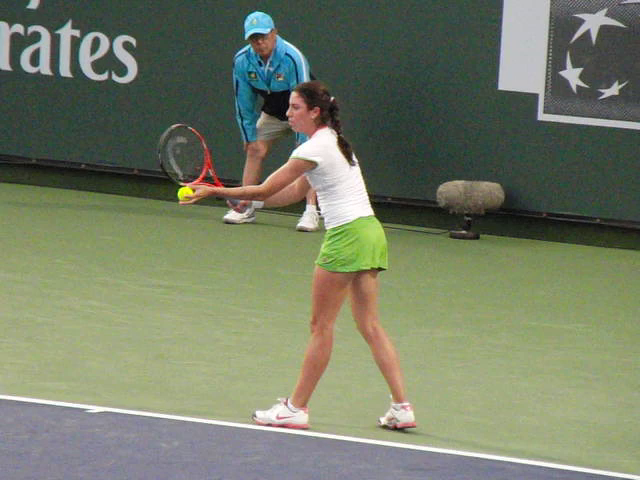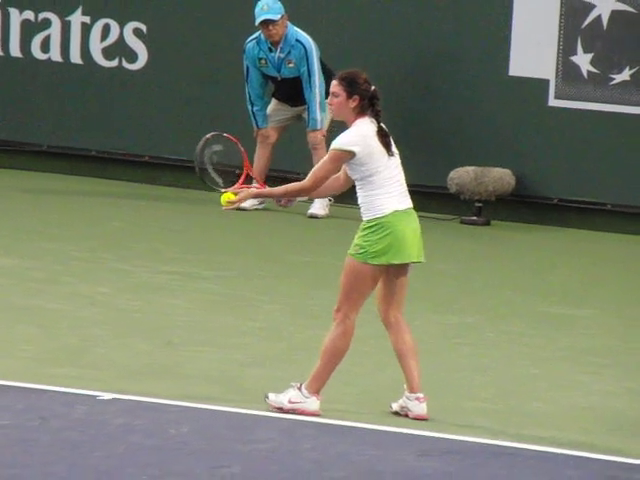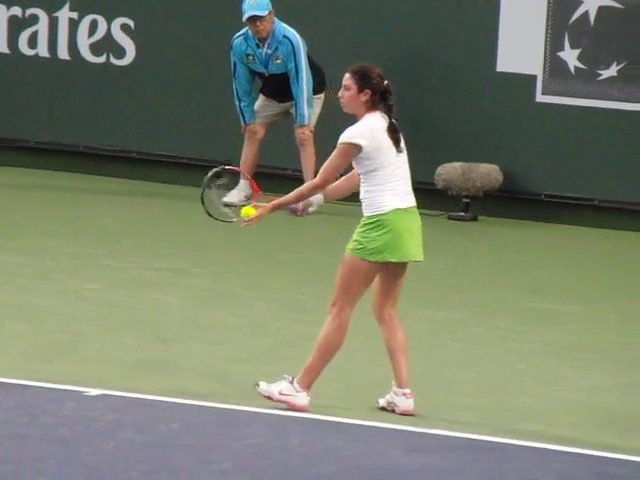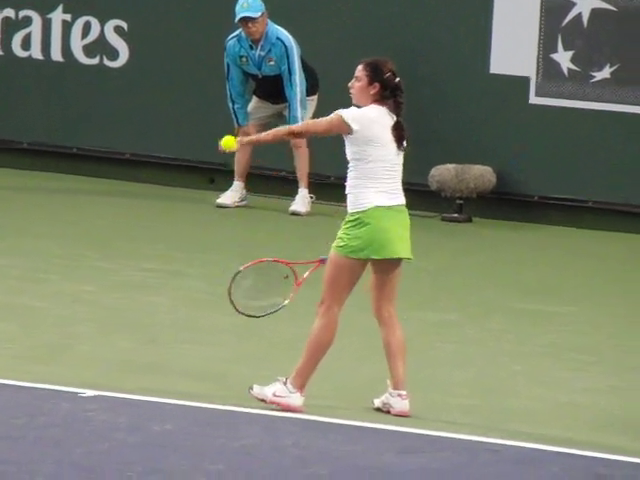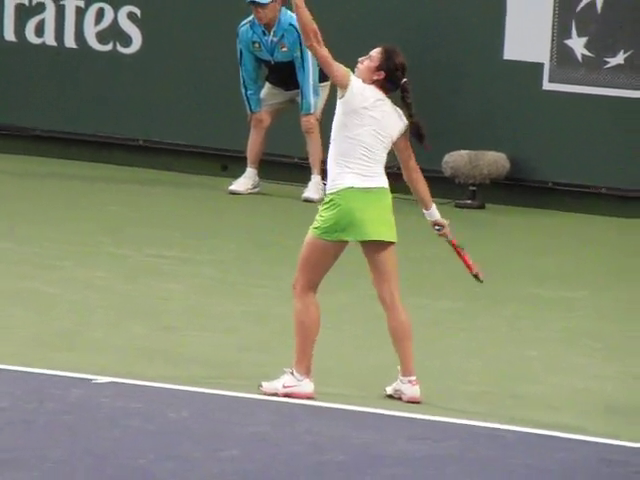
dt=1s
person 1, frame 1
left shoulder: (313, 148)
right shoulder: (333, 140)
left elbow: (265, 190)
right elbow: (295, 191)
left wrist: (213, 190)
right wrist: (251, 201)
left hip: (347, 236)
right hip: (369, 232)
left knee: (320, 325)
right knee: (369, 325)
left ankle: (295, 408)
right ankle: (401, 408)
person 1, frame 2
left shoulder: (351, 138)
right shoulder: (375, 129)
left elbow: (308, 185)
right elbow: (341, 181)
left wrist: (256, 192)
right wrist: (296, 194)
left hip: (381, 228)
right hip: (405, 223)
left knee: (344, 314)
right knee: (392, 315)
left ankle: (308, 394)
right ankle: (415, 398)
person 1, frame 3
left shoulder: (359, 132)
right shoulder: (386, 126)
left elbow: (319, 181)
left wrist: (272, 206)
right wrist: (312, 200)
left hip: (382, 225)
right hip: (406, 222)
left knee: (339, 310)
right knee: (386, 311)
left ankle: (299, 388)
right ankle: (402, 393)
person 1, frame 4
left shoulder: (357, 117)
right shoulder: (393, 123)
left elbow: (297, 131)
left wrist: (249, 140)
left hip: (368, 220)
right hip: (396, 219)
left knee: (328, 307)
right knee: (385, 311)
left ankle: (293, 389)
right ankle: (398, 395)
person 1, frame 5
left shoulder: (354, 90)
right shoulder: (397, 118)
left elbow: (315, 43)
right elbow: (412, 172)
right wrist: (433, 213)
left hip: (345, 201)
right hip: (378, 202)
left knee: (304, 288)
right knee: (390, 296)
left ankle: (300, 377)
right ankle: (408, 381)
person 2, frame 1
left shoulder: (292, 58)
right shoulder: (242, 61)
right elbow: (244, 102)
left wrist: (305, 139)
right wrist: (249, 136)
right hip: (272, 112)
right knee: (254, 151)
left ankle: (311, 212)
right ankle: (245, 207)
person 2, frame 2
left shoulder: (303, 44)
right shoulder: (252, 47)
left elbow: (314, 86)
right elbow: (254, 88)
left wrist: (316, 126)
right wrist: (260, 123)
left hip: (316, 95)
right hip: (283, 98)
left knee: (316, 141)
right knee: (264, 137)
left ankle: (322, 199)
person 2, frame 3
left shoulder: (290, 40)
right shoulder: (240, 43)
left elbow: (301, 82)
right elbow: (242, 84)
left wrist: (303, 121)
right wrist: (248, 119)
left hip: (306, 90)
right hip: (271, 93)
left knee: (303, 137)
right knee: (252, 134)
right ankle: (243, 189)
person 2, frame 4
left shoulder: (283, 42)
right shoulder: (233, 45)
left elbow: (295, 84)
right elbow: (235, 85)
left wrist: (297, 123)
right wrist: (240, 120)
left hip: (300, 91)
right hip: (264, 95)
left knee: (297, 138)
right knee: (245, 133)
left ankle: (303, 194)
right ankle: (238, 189)
person 2, frame 5
left shoulder: (296, 28)
right shoulder: (246, 30)
left elbow: (307, 70)
right elbow: (248, 72)
left wrist: (309, 110)
right wrist: (254, 107)
left hip: (311, 80)
right hip: (276, 82)
left knee: (309, 124)
right knee: (258, 121)
left ankle: (316, 181)
right ankle: (251, 177)
